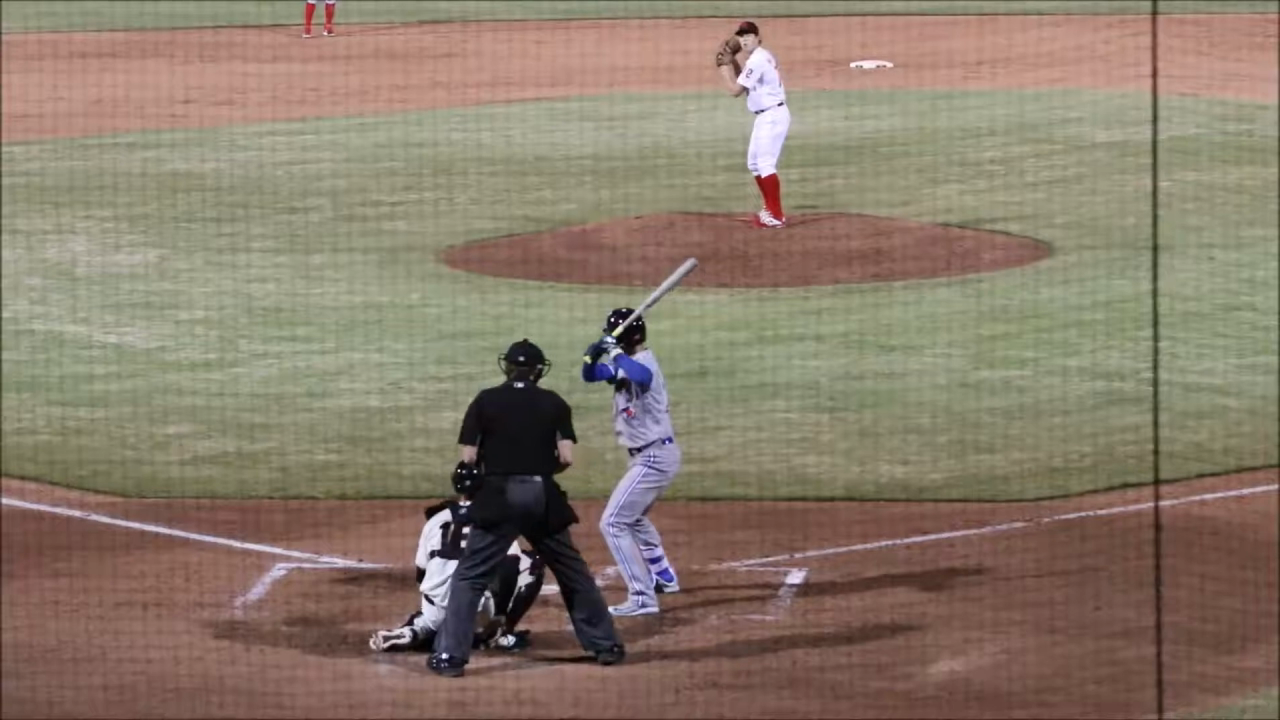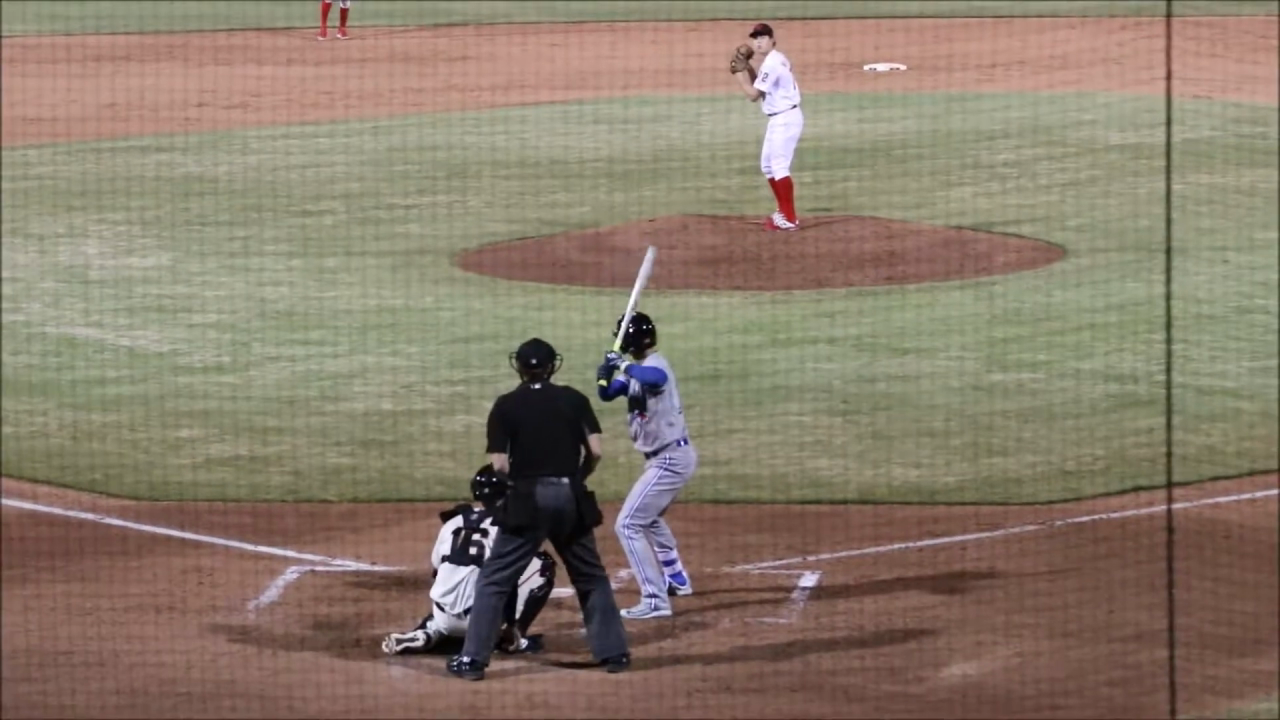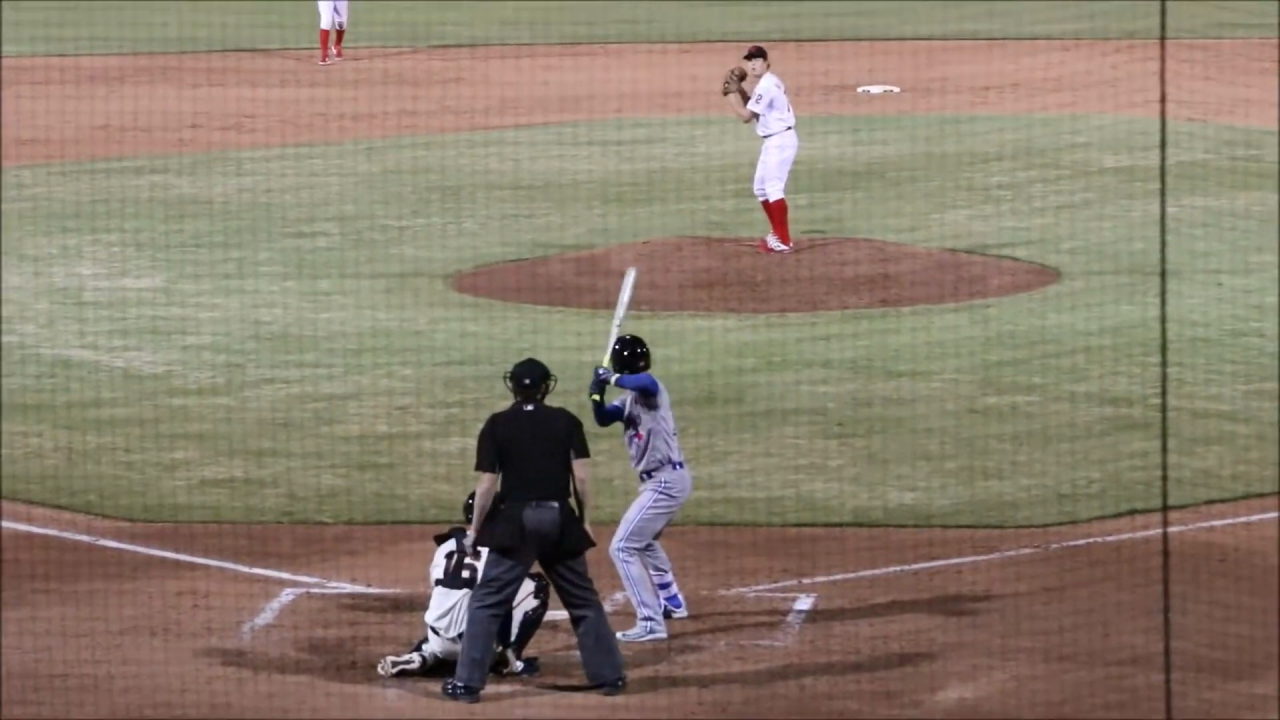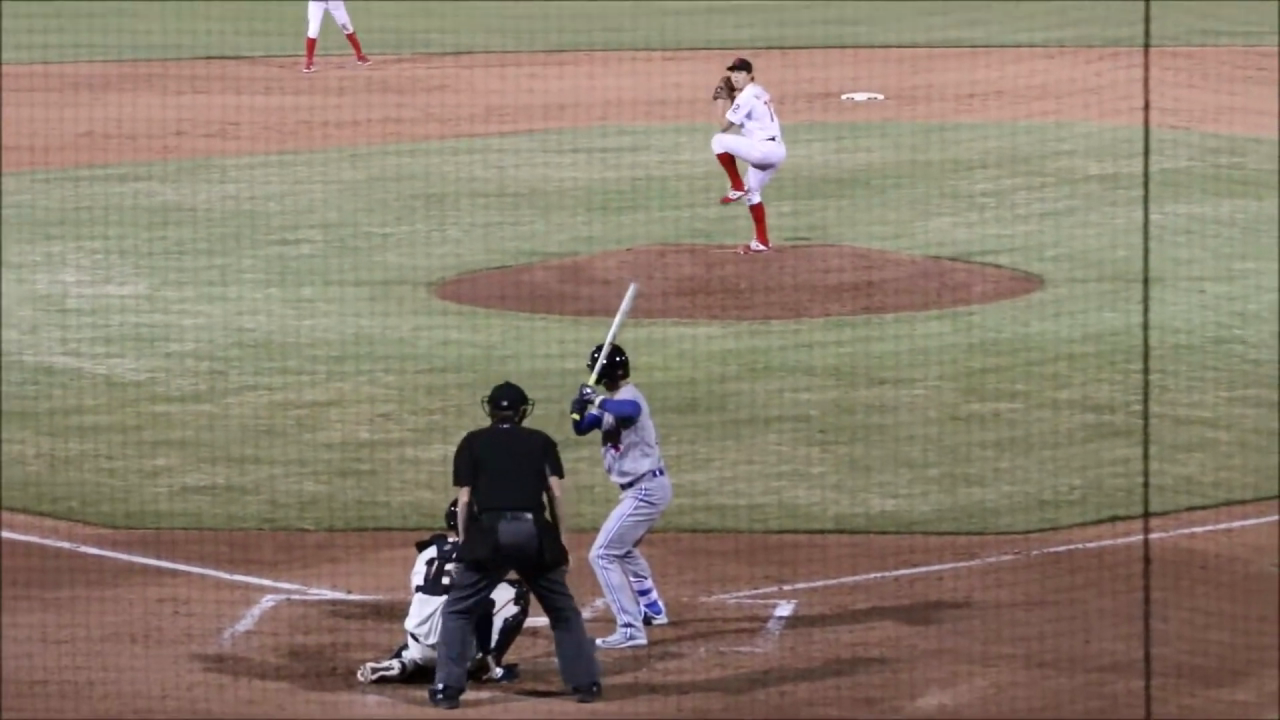
dt=0.5s
person 1, frame 1
left shoulder: (486, 400)
right shoulder: (554, 403)
left elbow: (468, 457)
right elbow: (566, 457)
left hip: (498, 496)
right hip: (542, 496)
left knee: (469, 576)
right knee: (574, 573)
left ankle: (450, 655)
right ankle: (606, 645)
person 1, frame 2
left shoulder: (505, 405)
right shoulder: (574, 399)
left elbow: (499, 465)
right elbow: (595, 451)
left hip: (527, 499)
right hip: (569, 496)
left knee: (495, 580)
right knee: (591, 578)
left ankle: (472, 659)
right ankle: (614, 653)
person 1, frame 3
left shoulder: (497, 424)
right shoulder: (566, 421)
left elbow: (487, 484)
right elbow: (580, 476)
left wrist: (475, 529)
right wrist: (584, 519)
left hip: (516, 520)
right hip: (559, 519)
left knee: (487, 603)
right knee: (584, 601)
left ankle: (467, 682)
right ankle: (609, 676)
person 1, frame 4
left shoulder: (472, 442)
right shoulder: (541, 441)
left elbow: (464, 499)
right elbow: (555, 494)
left wrist: (464, 544)
right wrist: (560, 540)
left hip: (491, 532)
right hip: (534, 531)
left knee: (457, 609)
right knee: (563, 610)
left ankle: (447, 686)
right ankle: (585, 682)
person 2, frame 1
left shoulder: (644, 361)
right shoulder: (625, 362)
left elbow: (642, 379)
right elbow: (590, 375)
left wrist: (614, 352)
right wrist: (594, 353)
left hip: (654, 456)
right hip: (654, 454)
left knee: (613, 523)
right knee: (633, 517)
left ankle: (643, 597)
right ankle: (664, 577)
person 2, frame 2
left shoulder: (655, 364)
right shoulder: (638, 367)
left elbow: (656, 379)
right elbow: (606, 395)
left wrist: (623, 364)
right wrist: (605, 373)
left hip: (670, 458)
right hip: (671, 456)
left knee: (628, 525)
right knee: (648, 518)
left ankle: (655, 600)
right ankle: (676, 579)
person 2, frame 3
left shoulder: (648, 388)
right shoulder: (631, 395)
left elbow: (647, 381)
right elbow: (603, 419)
left wrist: (613, 378)
right wrist: (597, 394)
left hip: (665, 481)
right hip: (665, 479)
left knee: (623, 547)
right knee: (644, 541)
left ankle: (651, 623)
right ankle: (672, 602)
person 2, frame 4
left shoulder: (629, 396)
right shoulder: (610, 401)
left elbow: (629, 411)
right elbow: (581, 428)
left wrist: (596, 399)
right wrist: (580, 408)
left hip: (645, 489)
right hip: (646, 487)
left knee: (602, 554)
right knee: (623, 548)
left ankle: (630, 629)
right ankle: (651, 608)
person 3, frame 1
left shoulder: (757, 60)
right shoulder: (760, 57)
left elbow: (735, 90)
right elbow: (744, 81)
left wrist: (723, 67)
right wrist: (731, 62)
left hip: (772, 116)
right hip: (766, 117)
left knee: (766, 164)
right knee: (754, 163)
left ankle: (777, 216)
right ankle: (770, 209)
person 3, frame 2
left shoulder: (771, 63)
right shoulder: (774, 60)
left elbow: (753, 94)
right elbow: (760, 86)
left wrist: (739, 72)
right wrist: (746, 67)
left hip: (785, 119)
right hip: (779, 119)
left knee: (779, 167)
right knee: (768, 165)
left ankle: (790, 218)
right ankle: (783, 212)
person 3, frame 3
left shoulder: (766, 85)
right shoulder: (767, 82)
left elbow: (746, 116)
right elbow: (753, 108)
left wrist: (730, 95)
right wrist: (738, 89)
left hip: (780, 141)
right hip: (773, 141)
left knee: (774, 189)
right knee: (761, 188)
left ankle: (784, 241)
right ankle: (777, 234)
person 3, frame 4
left shoulder: (746, 96)
right shoulder: (758, 91)
left elbow: (725, 126)
right elbow: (743, 116)
left wrist: (721, 101)
right wrist: (730, 97)
left hip: (764, 148)
right hip: (776, 149)
left knee: (719, 140)
right knee: (752, 192)
left ankle: (737, 187)
right ankle: (761, 241)
person 4, frame 1
left shoulder: (436, 519)
left elbow: (421, 574)
right elbow: (509, 566)
right wrist: (501, 614)
left hip: (434, 614)
right knee: (531, 563)
left ankle: (415, 630)
right ankle: (498, 635)
person 4, frame 2
left shoulder: (451, 524)
right wrist: (512, 625)
left hip: (445, 618)
right knee: (543, 564)
left ankle: (428, 632)
right ankle: (513, 636)
person 4, frame 3
left shoulder: (445, 546)
right wrist: (507, 649)
left hip: (439, 641)
right knee: (537, 587)
left ankle: (424, 655)
right ankle: (508, 660)
person 4, frame 4
left shoulder: (426, 553)
right elbow: (482, 609)
right wrist: (487, 656)
left hip: (419, 648)
right knee: (517, 594)
left ankle: (402, 662)
right ankle: (487, 664)
